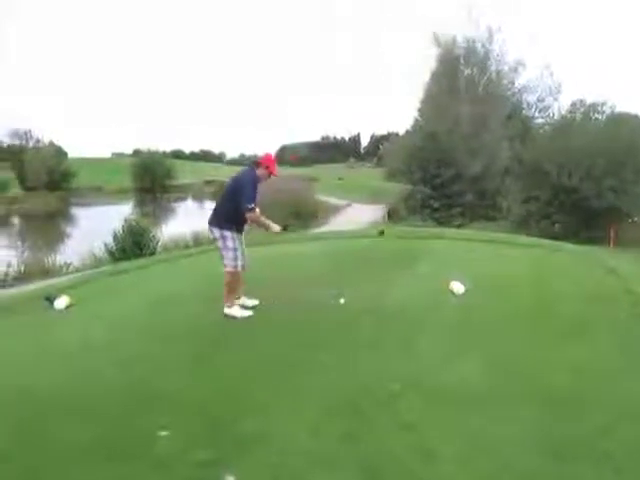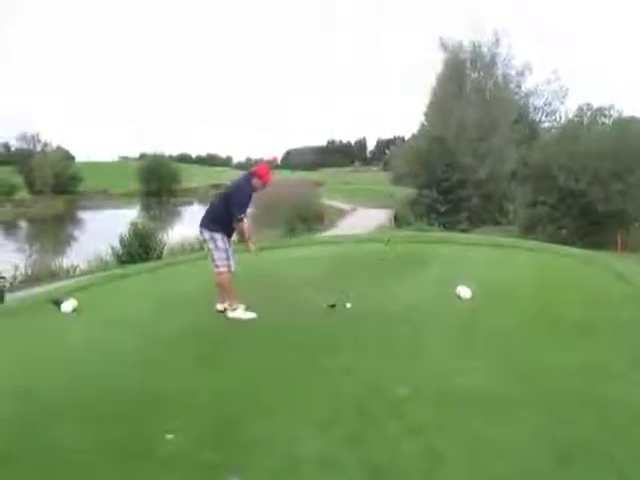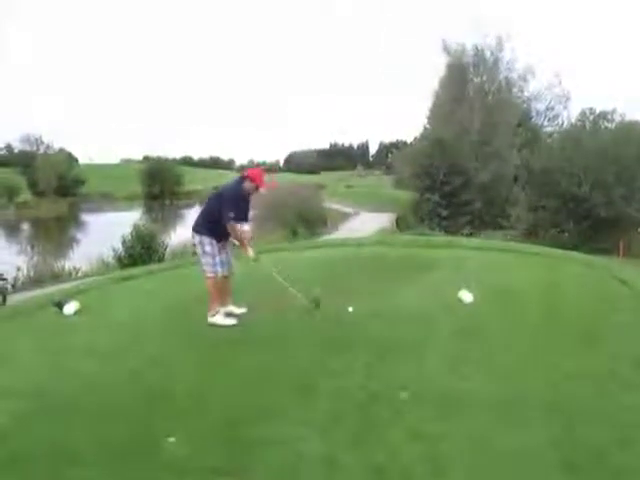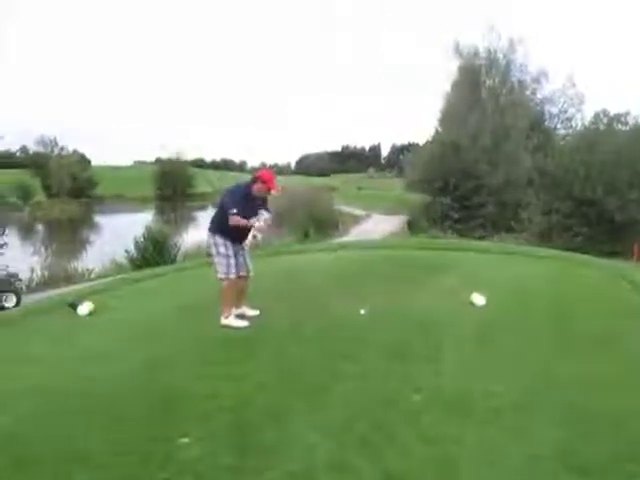
dt=0.5s
person 1, frame 1
left shoulder: (249, 177)
right shoulder: (248, 181)
left elbow: (251, 209)
right elbow: (250, 214)
left wrist: (265, 222)
right wrist: (269, 225)
left hip: (232, 225)
right hip: (223, 226)
left knee: (239, 263)
right knee: (233, 265)
left ankle: (236, 297)
right ankle: (230, 305)
person 1, frame 2
left shoulder: (244, 185)
right shoulder: (242, 191)
left elbow: (239, 218)
right elbow: (238, 223)
left wrist: (247, 235)
right wrist: (248, 242)
left hip: (220, 228)
right hip: (213, 229)
left knee: (225, 267)
right knee: (224, 268)
left ankle: (223, 302)
right ankle: (233, 308)
person 1, frame 3
left shoulder: (244, 197)
right shoulder: (230, 192)
left elbow: (242, 222)
right elbow: (230, 223)
left wrist: (247, 242)
right wrist: (245, 247)
left hip: (220, 236)
right hip: (205, 234)
left knee: (226, 271)
right knee: (215, 274)
left ankle: (226, 305)
right ankle: (213, 314)
person 1, frame 4
left shoulder: (261, 198)
right shoulder: (236, 192)
right elbow: (233, 220)
left wrist: (261, 218)
right wrist: (249, 223)
left hip: (237, 239)
right hip: (220, 236)
left knee: (244, 273)
right knee: (229, 276)
left ankle: (239, 307)
right ankle: (226, 316)
